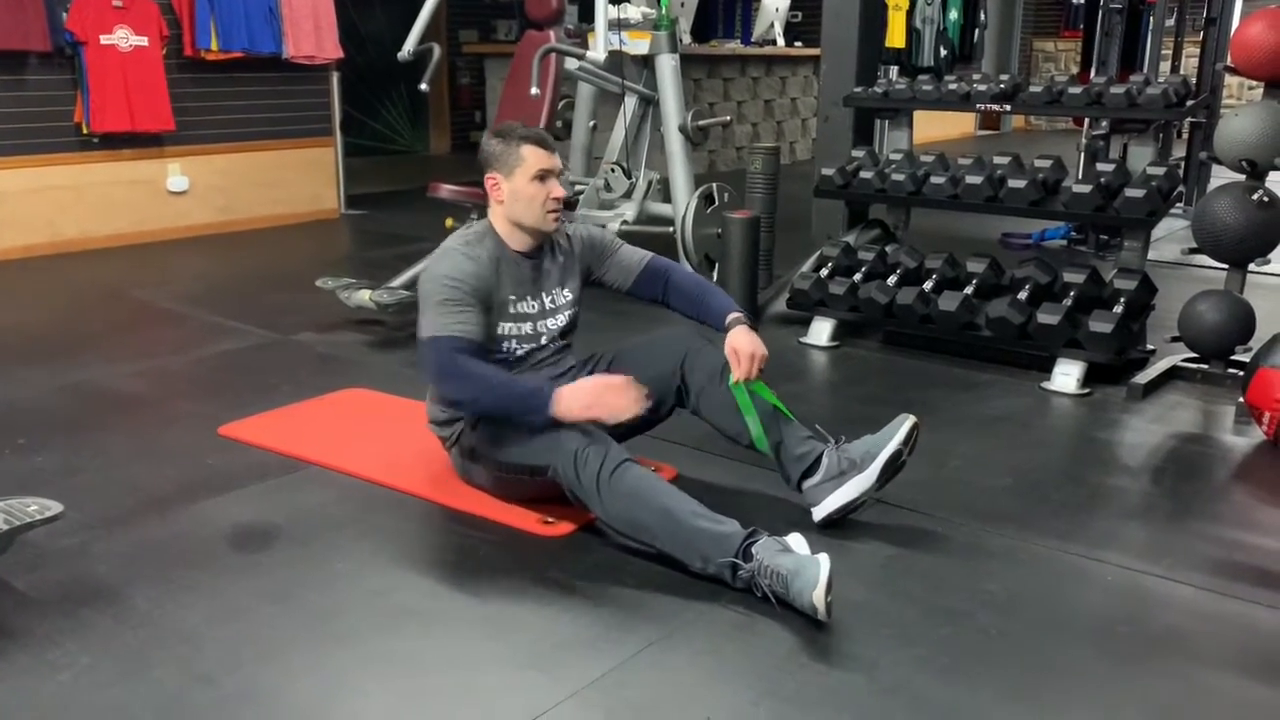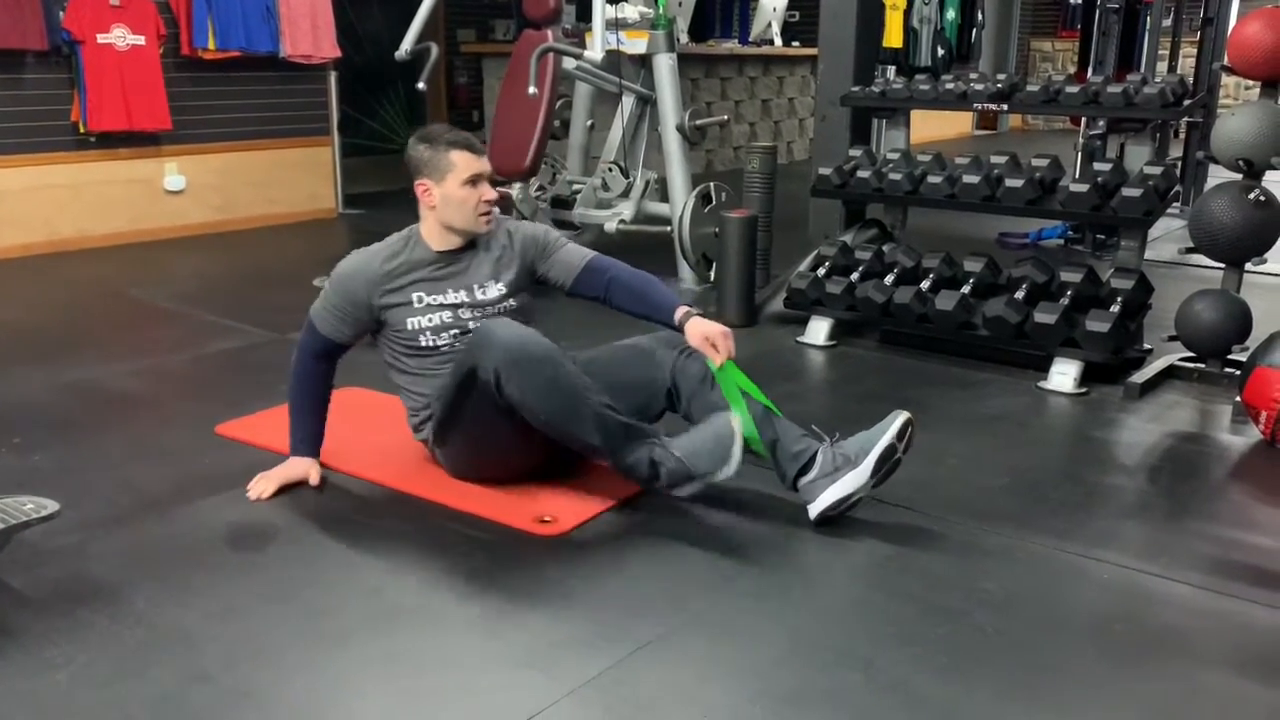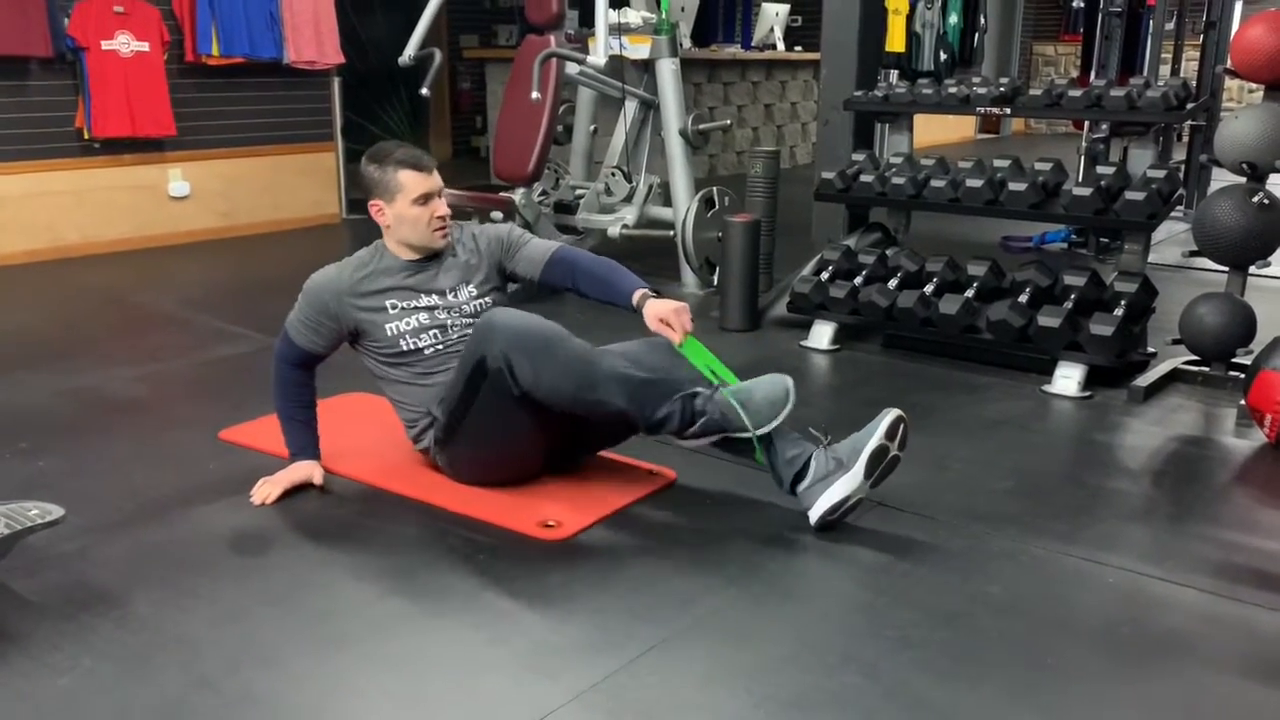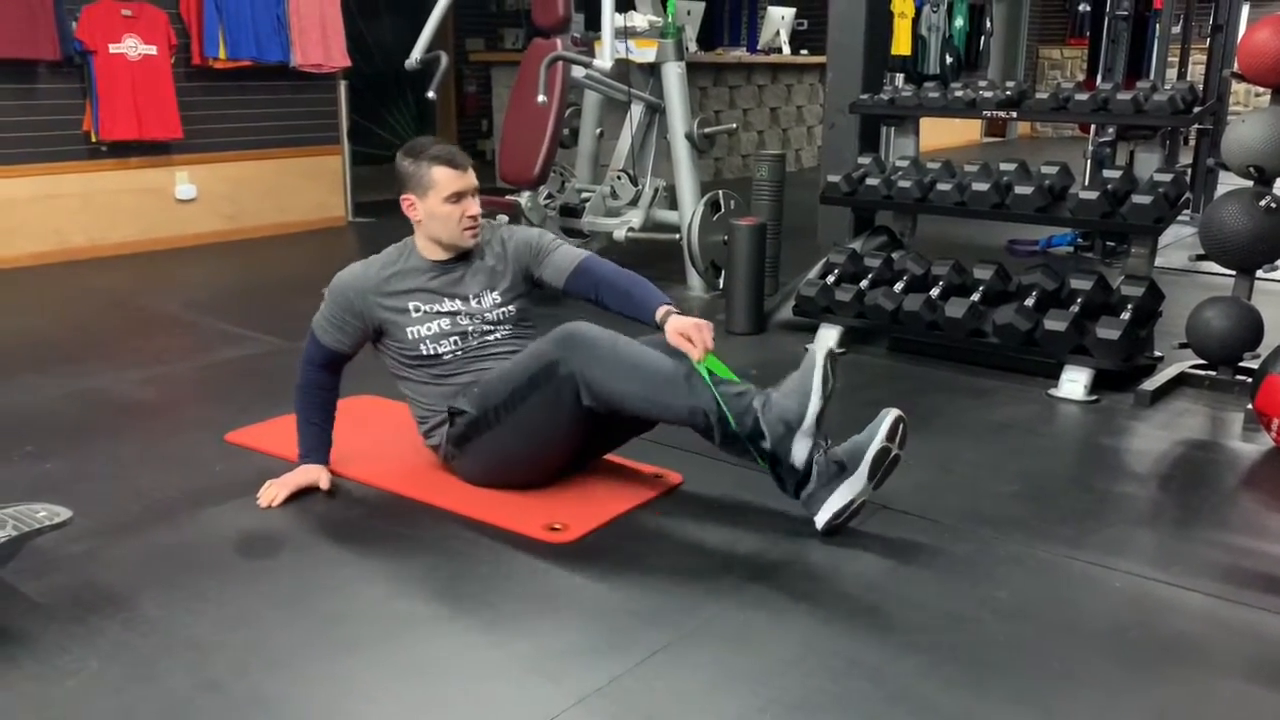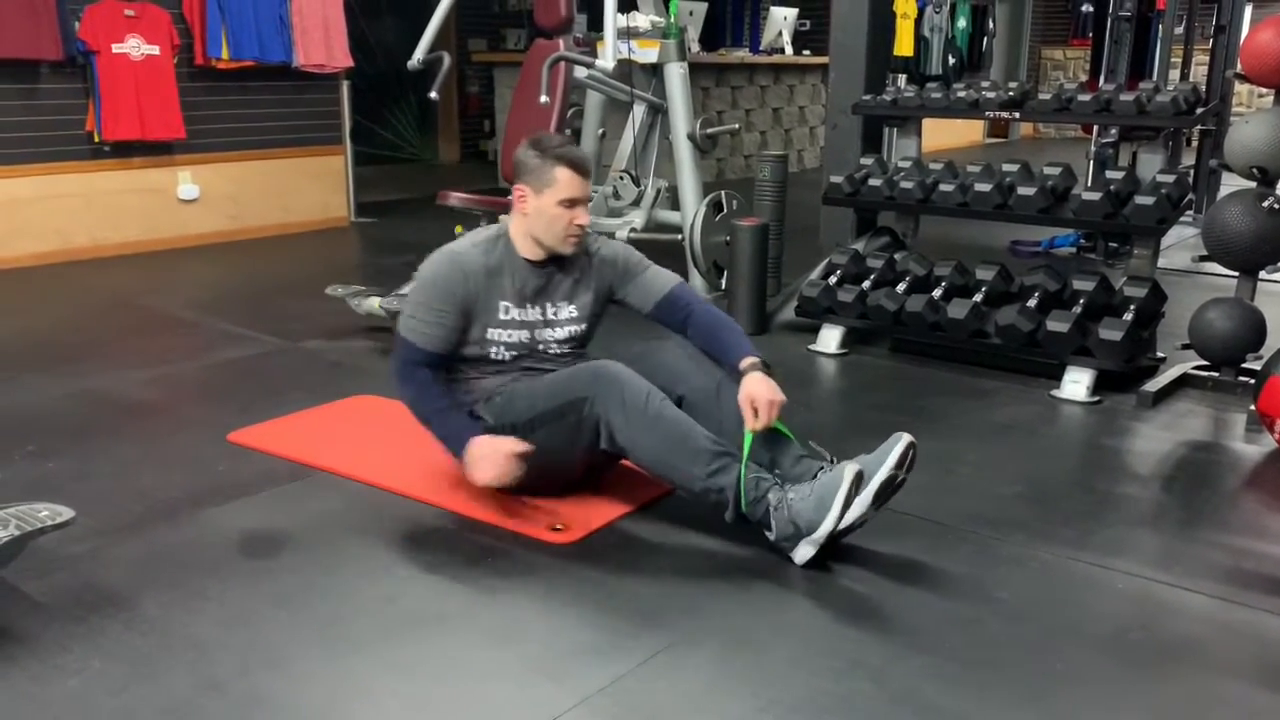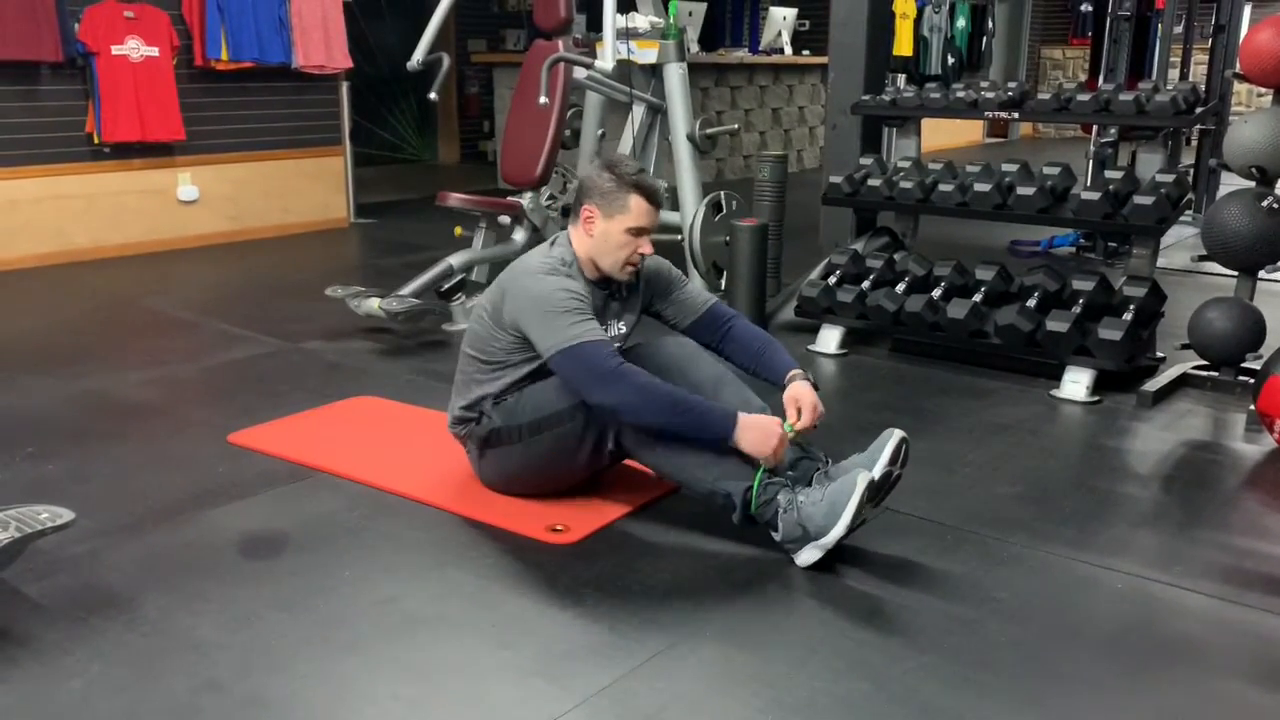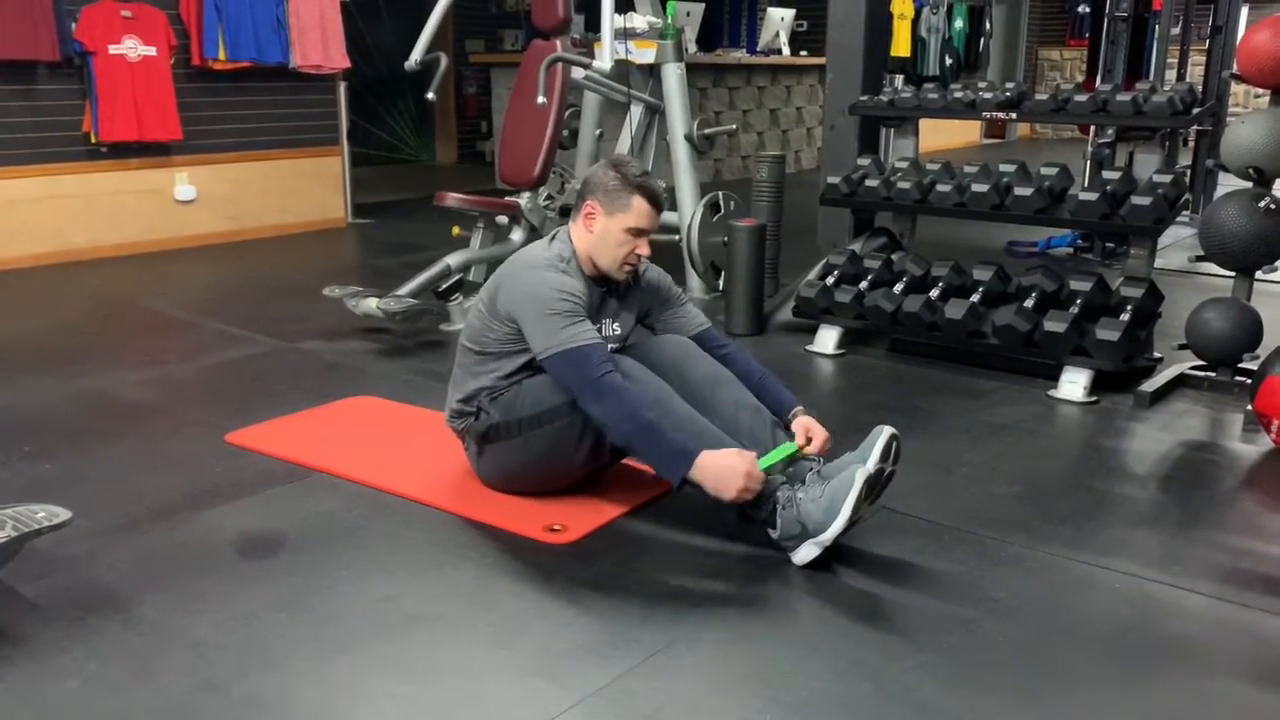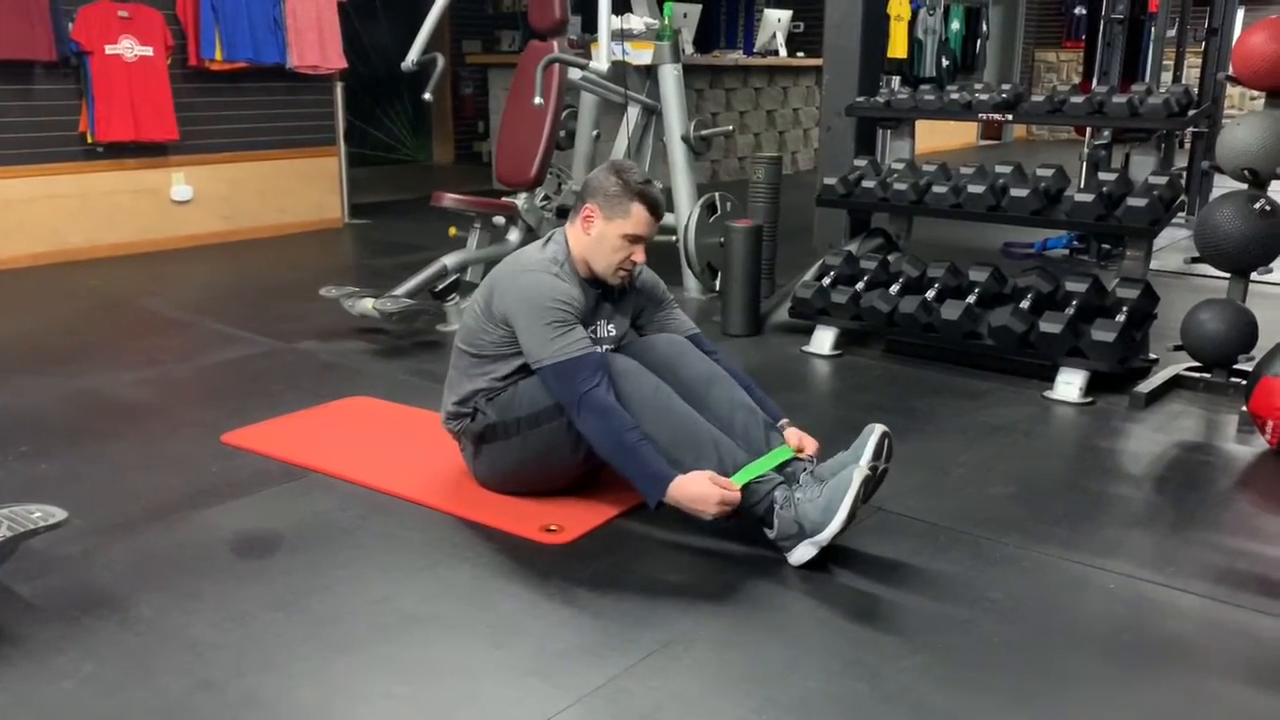
dt=0.4s
person 1, frame 1
left shoulder: (574, 242)
right shoulder: (457, 269)
left elbow: (664, 278)
right elbow: (452, 378)
left wrist: (735, 323)
right wrist: (559, 400)
left hip: (565, 393)
right hip: (486, 429)
left knee: (691, 347)
right knee: (584, 454)
left ankle: (818, 469)
right ankle: (755, 562)
person 1, frame 2
left shoulder: (520, 240)
right shoulder: (369, 273)
left elbow: (608, 278)
right elbow: (316, 354)
left wrist: (686, 316)
right wrist: (304, 452)
left hip: (537, 405)
right hip: (467, 434)
left knee: (674, 356)
right knee: (508, 345)
left ankle: (811, 469)
right ankle: (657, 465)
person 1, frame 3
left shoulder: (485, 242)
right shoulder: (340, 288)
left elbow: (569, 266)
right elbow: (292, 362)
left wrist: (643, 298)
right wrist: (304, 455)
left hip: (543, 415)
right hip: (470, 441)
left knee: (665, 355)
right knee: (506, 328)
left ankle: (808, 473)
right ankle: (693, 416)
person 1, frame 4
left shoulder: (516, 245)
right shoulder: (366, 286)
left elbow: (598, 277)
right elbow: (320, 365)
left wrist: (665, 314)
right wrist: (313, 459)
left hip: (556, 424)
right hip: (478, 439)
left knee: (668, 361)
right knee: (576, 343)
left ankle: (813, 476)
right ankle: (765, 421)
person 1, frame 5
left shoulder: (602, 259)
right shoulder: (458, 270)
left elbow: (687, 309)
right elbow: (415, 371)
left wrist: (749, 367)
right wrist: (470, 444)
left hip: (576, 416)
right hip: (501, 438)
left knee: (680, 362)
right knee: (607, 383)
left ankle: (811, 476)
right ankle: (776, 511)
person 1, frame 6
left shoulder: (641, 273)
right shoulder: (542, 285)
left elbow: (722, 326)
right elbow: (606, 386)
left wrist: (793, 376)
right wrist: (733, 428)
left hip: (579, 430)
right hip: (502, 440)
left knee: (675, 353)
right knee: (624, 395)
left ankle: (812, 476)
right ankle: (783, 511)
person 1, frame 7
left shoulder: (639, 279)
right shoulder: (541, 280)
left elbow: (716, 351)
right elbow: (598, 390)
left wrist: (794, 412)
right wrist: (697, 464)
left hip: (574, 431)
right hip: (501, 437)
left knee: (673, 354)
right knee: (621, 379)
left ankle: (806, 477)
right ankle: (781, 509)
person 1, frame 8
left shoulder: (632, 282)
right shoulder: (537, 284)
left elbow: (703, 356)
right elbow: (588, 400)
left wrist: (782, 424)
right wrist: (671, 488)
left hip: (569, 428)
right hip: (498, 438)
left knee: (668, 352)
right knee: (617, 374)
left ankle: (799, 477)
right ankle: (780, 509)
